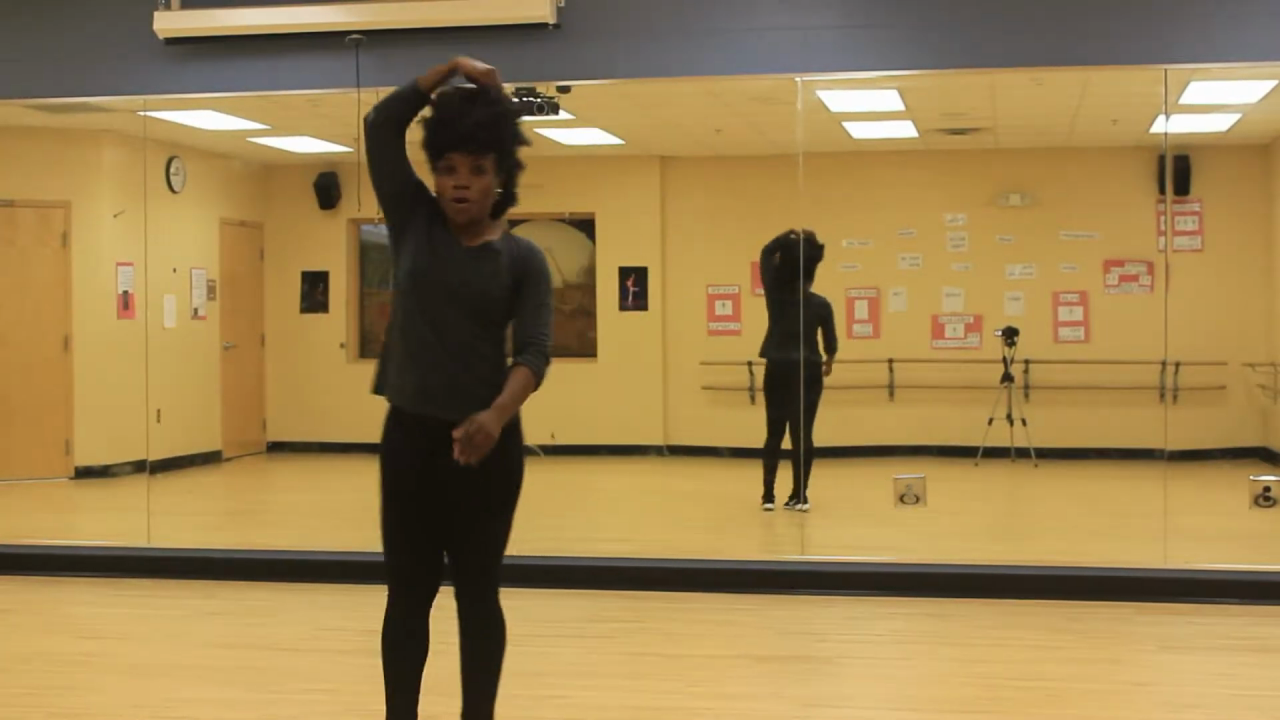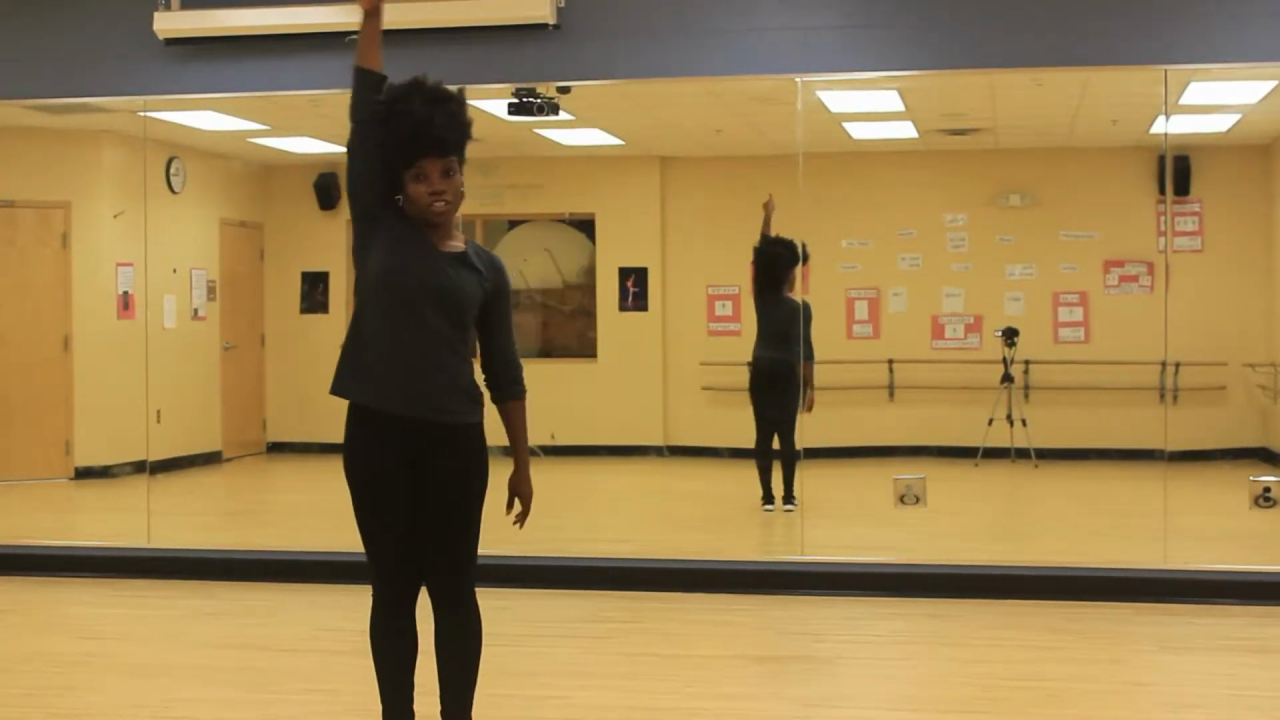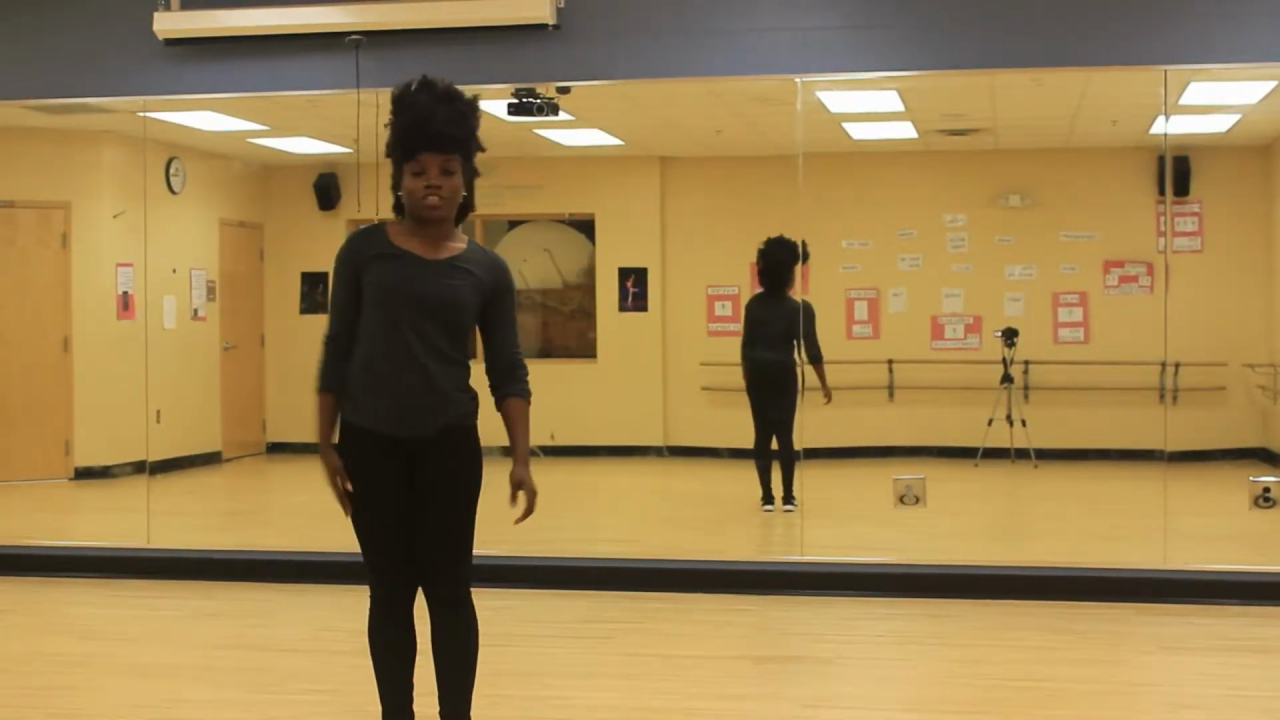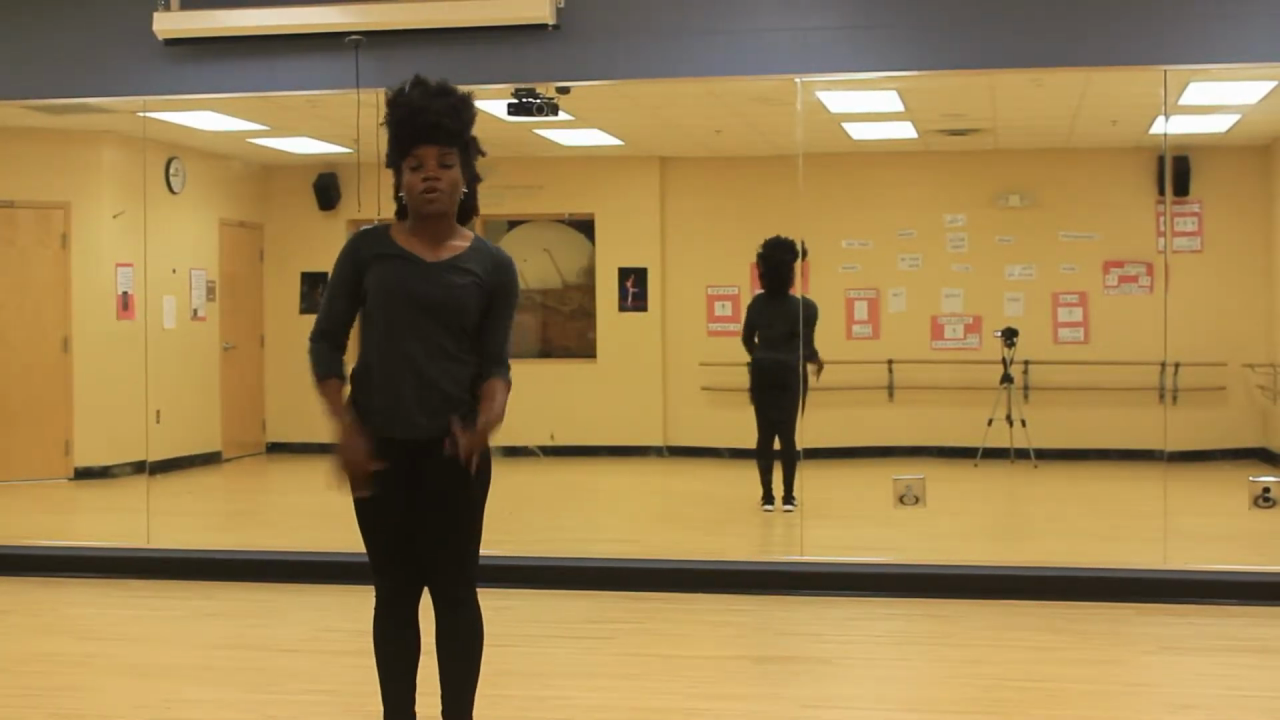
dt=0.5s
person 1, frame 1
left shoulder: (521, 258)
right shoulder: (414, 223)
left elbow: (534, 354)
right elbow: (380, 126)
left wrist: (497, 417)
right wrist: (450, 71)
left hip: (483, 437)
right hip: (411, 429)
left knee: (475, 588)
right knee: (407, 589)
person 1, frame 2
left shoulder: (486, 268)
right shoulder: (377, 229)
left elbow: (509, 372)
right elbow: (368, 125)
left wrist: (520, 461)
left hip: (452, 439)
right hip: (376, 432)
left knee: (452, 586)
right knee: (391, 589)
person 1, frame 3
left shoulder: (485, 269)
right shoulder: (365, 249)
left elbow: (507, 369)
right elbow: (337, 350)
left wrist: (522, 458)
right wrist: (326, 443)
left hip: (447, 443)
right hip: (371, 442)
left knee: (449, 590)
right knee: (389, 590)
person 1, frame 4
left shoulder: (490, 264)
right shoulder: (368, 248)
left elbow: (496, 369)
right elbow: (326, 341)
left wrist: (491, 414)
right wrist: (344, 425)
left hip: (451, 442)
right hip: (380, 441)
left knee: (454, 587)
right knee: (394, 587)
person 2, frame 1
left shoulder: (774, 292)
right shoulder: (820, 304)
left elbow: (766, 253)
right elbow: (830, 345)
left wrist: (792, 235)
right wrist: (828, 362)
left hip: (778, 369)
right hip: (809, 371)
left knee: (775, 432)
right knee: (802, 433)
left ankle: (769, 495)
right ankle: (799, 495)
person 2, frame 2
left shoulder: (761, 296)
right shoulder: (798, 308)
left elbow: (759, 257)
right elbow: (803, 352)
left wrist: (768, 217)
right wrist: (808, 388)
left hip: (760, 372)
right hip: (785, 374)
left knee: (764, 435)
right knee: (787, 435)
left ankle: (768, 496)
right ankle: (788, 497)
person 2, frame 3
left shoulder: (756, 303)
right shoulder: (800, 308)
left elbow: (748, 343)
right elbow: (811, 350)
left wrist: (747, 373)
right wrist: (824, 385)
left hip: (758, 373)
right hip: (783, 374)
left knee: (762, 434)
right knee: (784, 434)
left ankle: (767, 496)
right ankle: (788, 497)
person 2, frame 4
left shoulder: (757, 303)
right shoulder: (804, 306)
left elbow: (747, 340)
right elbow: (806, 349)
right wrist: (817, 363)
left hip: (762, 371)
right hip: (789, 373)
left knee: (765, 434)
right knee: (787, 433)
left ankle: (768, 496)
right ankle: (788, 496)
